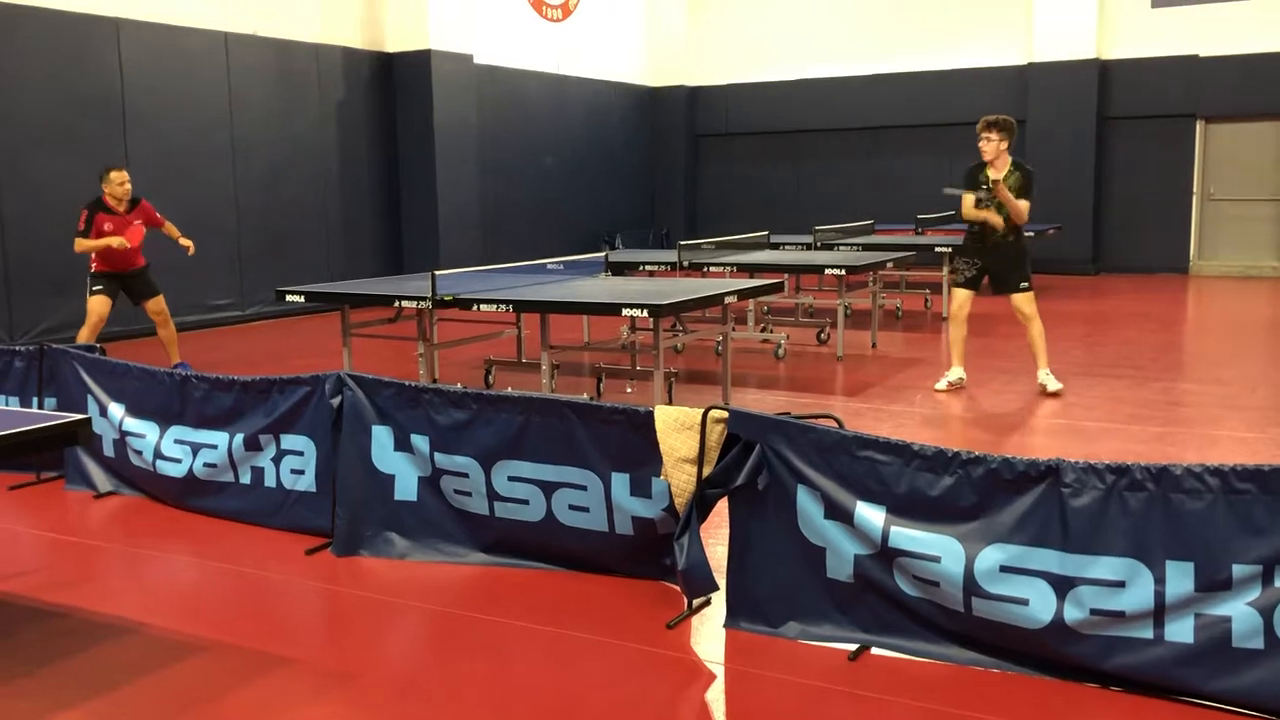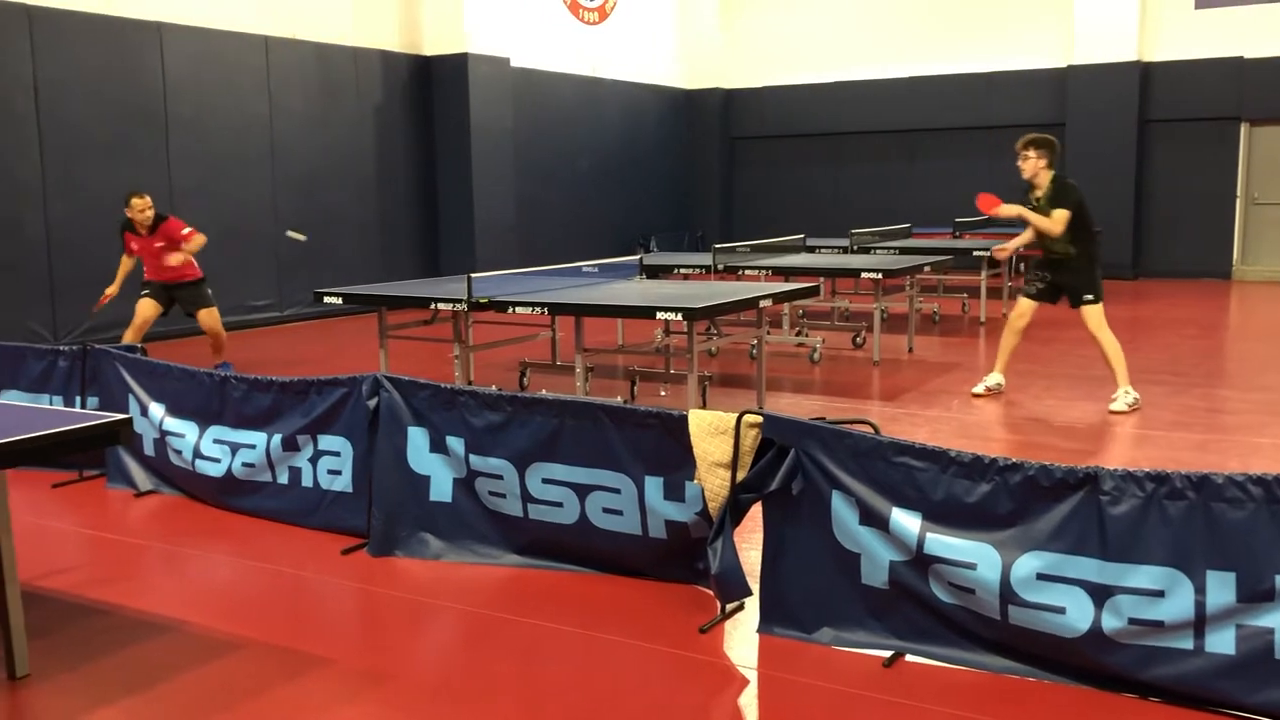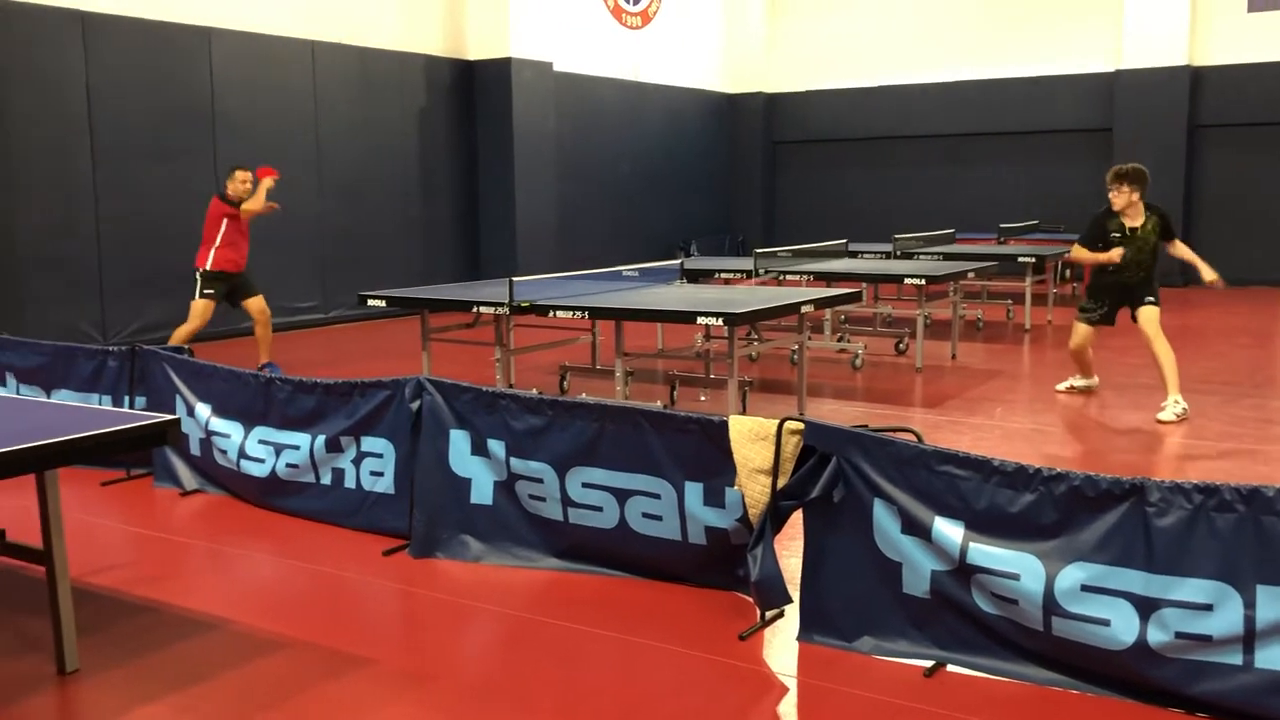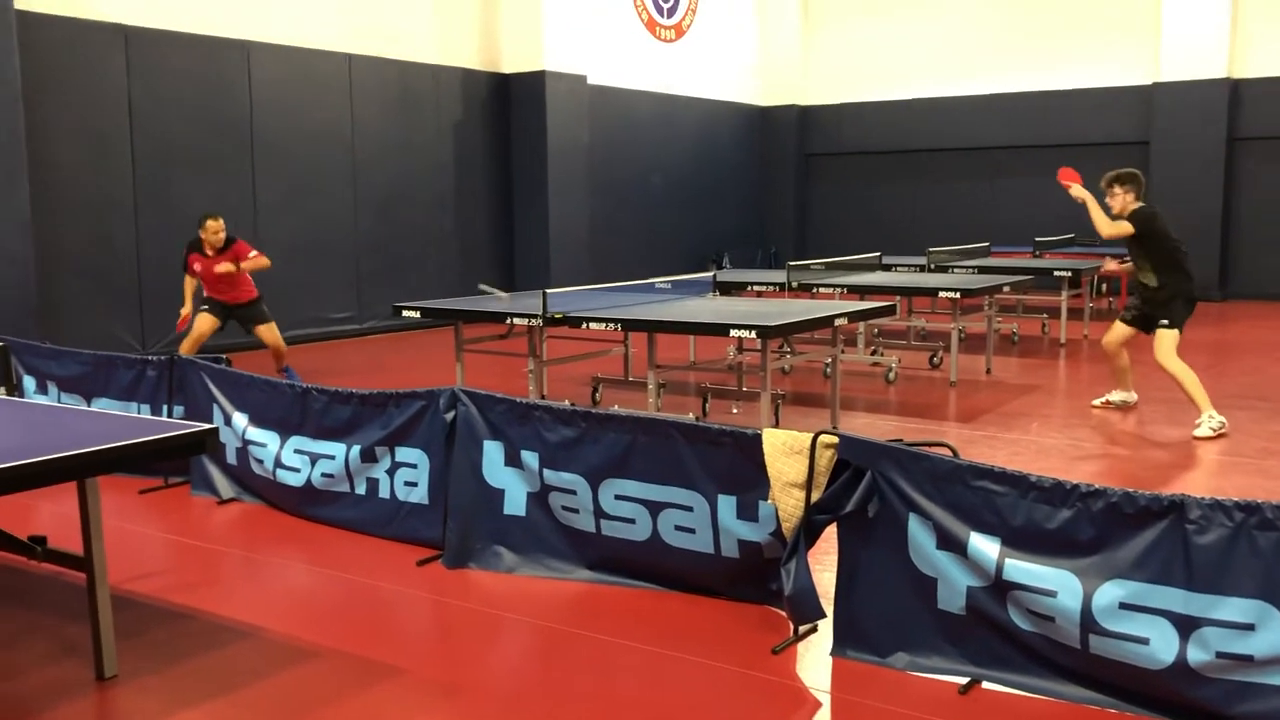
dt=0.5s
person 1, frame 1
left shoulder: (1024, 174)
right shoulder: (974, 172)
left elbow: (1022, 217)
right elbow: (966, 212)
left wrist: (1005, 197)
right wrist: (988, 215)
left hip: (1009, 250)
right hip: (974, 248)
left knee: (1027, 312)
right knee: (957, 311)
left ankle: (1043, 373)
right ankle: (956, 372)
person 1, frame 2
left shoulder: (1064, 188)
right shoulder: (1032, 192)
left elbow: (1055, 228)
left wrist: (1021, 212)
right wrist: (1013, 245)
left hip: (1081, 265)
right hip: (1050, 262)
left knee: (1096, 327)
right knee: (1016, 319)
left ankle: (1126, 391)
right ankle: (996, 377)
person 1, frame 3
left shoulder: (1158, 216)
right shoulder: (1103, 219)
left elbow: (1172, 244)
right elbow: (1076, 254)
left wrist: (1201, 265)
right wrist: (1105, 257)
left hip: (1141, 282)
right hip: (1105, 285)
left knee: (1151, 331)
right knee: (1076, 345)
left ankle: (1176, 401)
right ankle: (1087, 379)
person 1, frame 4
left shoulder: (1145, 216)
right shoulder: (1135, 220)
left elbow: (1107, 231)
left wrist: (1086, 198)
right wrist: (1119, 267)
left hip: (1175, 295)
right hip: (1150, 293)
left knee: (1164, 356)
right knee: (1111, 342)
left ankle: (1211, 417)
right ankle: (1125, 394)
person 2, frame 1
left shoulder: (139, 205)
right shoulder: (92, 210)
left elbow: (163, 224)
right elbow: (79, 246)
left wrist: (180, 238)
right wrist: (109, 240)
left hip: (136, 269)
right hip: (104, 272)
left knee: (162, 315)
right knee: (95, 319)
left ankle: (177, 364)
person 2, frame 2
left shoulder: (168, 224)
right shoulder: (127, 229)
left elbow: (199, 238)
right elbow: (129, 256)
left wrist: (185, 253)
right wrist: (116, 284)
left hip: (189, 281)
right hip: (157, 283)
left knee: (214, 328)
right knee: (140, 322)
left ankle: (220, 363)
person 2, frame 3
left shoulder: (239, 206)
right shoulder: (222, 201)
right elbow: (254, 207)
left wrist: (262, 209)
right wrist: (264, 186)
left hip: (236, 274)
right hip: (212, 272)
left knee: (263, 315)
right knee: (197, 323)
left ankle: (265, 363)
person 2, frame 4
left shoulder: (235, 245)
right shoulder: (192, 250)
left elbow: (264, 262)
right elbow: (190, 277)
left wrist: (235, 267)
right wrist: (188, 304)
left hip: (246, 301)
right hip: (216, 301)
left knee: (276, 344)
right knee: (197, 334)
left ankle: (283, 369)
